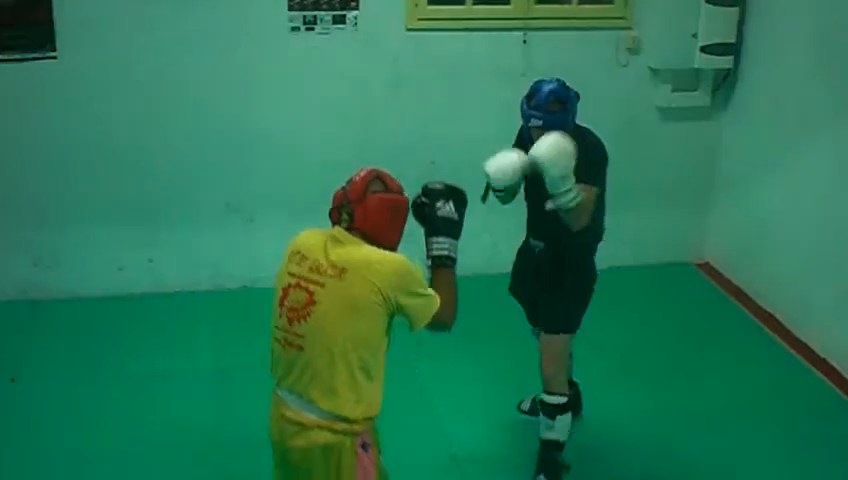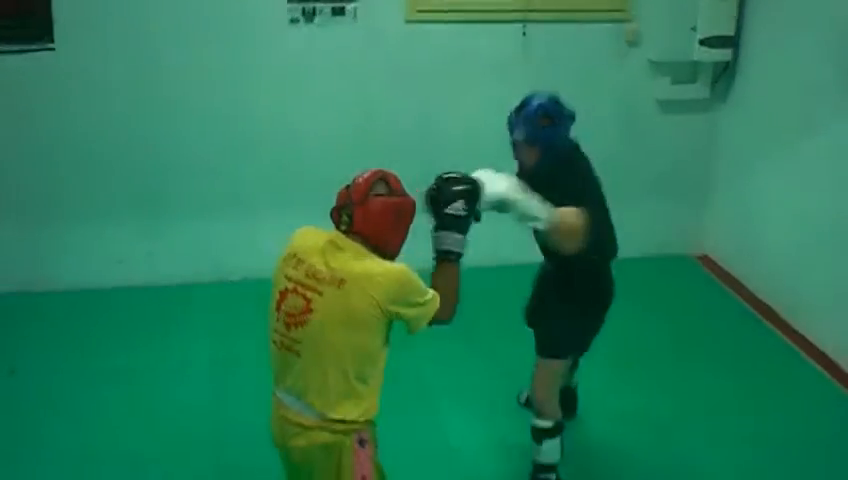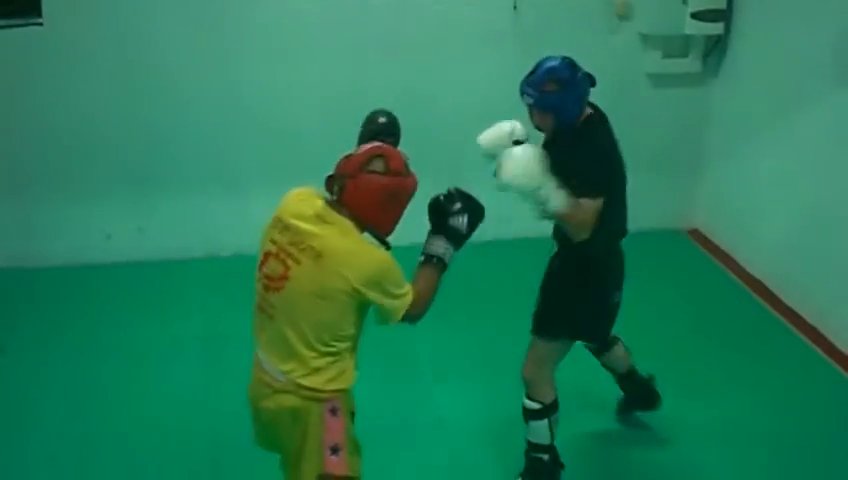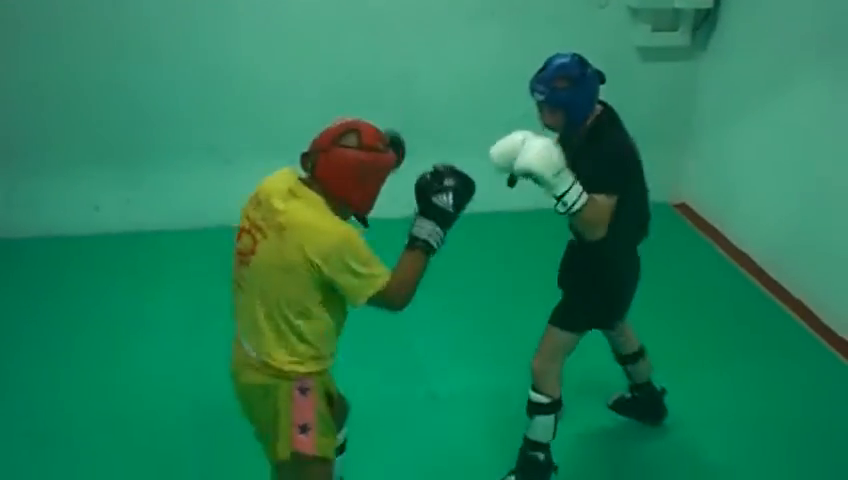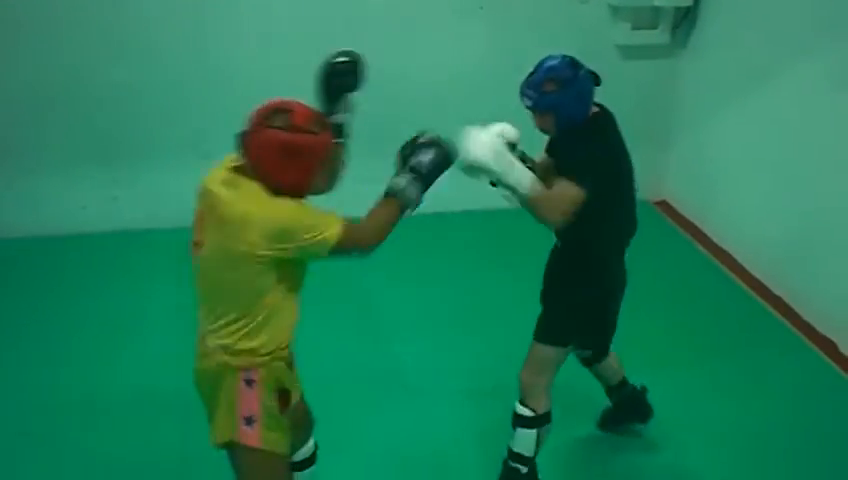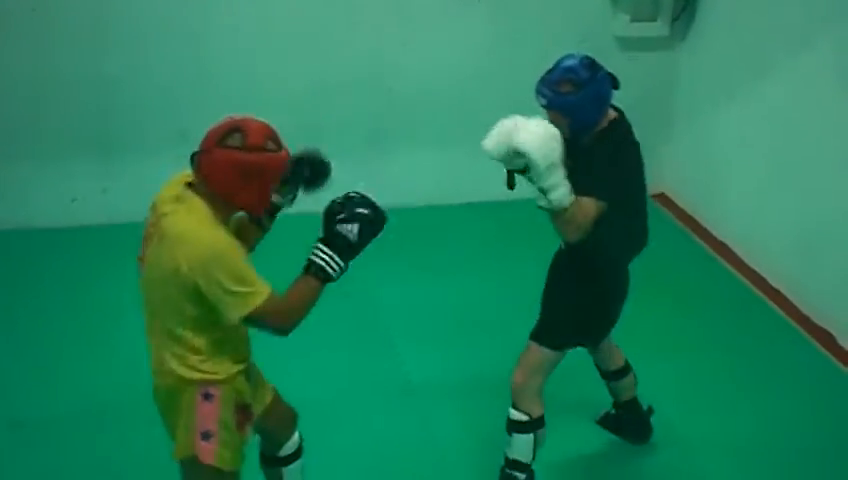
dt=0.3s
person 1, frame 1
left shoulder: (589, 150)
right shoulder: (528, 135)
left elbow: (579, 221)
right elbow: (508, 190)
left wrist: (559, 179)
right wrist: (501, 179)
left hip: (570, 262)
right hip: (536, 249)
left knee: (551, 365)
right knee: (547, 333)
right ankle: (564, 395)
person 1, frame 2
left shoulder: (572, 171)
right shoulder: (551, 156)
left elbow: (570, 240)
right elbow: (523, 191)
left wrist: (523, 201)
right wrist: (490, 194)
left hip: (584, 286)
right hip: (560, 274)
left knee: (544, 395)
right knee: (549, 341)
right ankle: (562, 394)
person 1, frame 3
left shoulder: (594, 149)
right shoulder: (576, 123)
left elbow: (580, 228)
right elbow: (553, 167)
left wrist: (539, 189)
right wrist: (515, 149)
left hip: (587, 266)
right hip: (594, 261)
left knee: (535, 371)
right knee: (594, 336)
right ankle: (640, 389)
person 1, frame 4
left shoulder: (608, 146)
right shoulder: (585, 122)
left elbow: (594, 228)
right elbow: (554, 164)
left wrist: (559, 179)
right wrist: (527, 161)
left hip: (604, 262)
right hip: (610, 257)
left knee: (544, 365)
right knee: (614, 327)
right ankle: (647, 400)
person 1, frame 5
left shoulder: (596, 142)
right shoulder: (578, 124)
left elbow: (555, 211)
right elbow: (546, 176)
left wrist: (506, 170)
right wrist: (510, 154)
left hip: (591, 269)
right hip: (579, 257)
left knee: (534, 377)
right knee: (585, 342)
right ankle: (629, 402)
person 1, frame 6
left shoulder: (614, 151)
right shoulder: (593, 125)
left elbow: (572, 228)
right elbow: (562, 161)
left wrist: (545, 167)
right wrist: (524, 156)
left hip: (592, 272)
right hip: (592, 263)
left knee: (526, 380)
right knee: (596, 340)
right ankle: (632, 416)
person 2, frame 1
left shoulder: (302, 244)
right shoulder: (389, 269)
right elbow: (444, 316)
right wrist: (443, 239)
left hip: (285, 421)
right hip: (335, 436)
person 2, frame 2
left shoulder: (300, 242)
right shoulder: (386, 280)
right elbow: (444, 310)
left wrist: (357, 192)
right wrist: (451, 236)
left hip: (285, 418)
right hip: (332, 435)
person 2, frame 3
left shoulder: (295, 203)
right shoulder: (366, 261)
right elbow: (411, 309)
left wrist: (360, 166)
right wrist: (444, 241)
left hip: (267, 383)
right hip: (307, 401)
person 2, frame 4
left shoulder: (278, 185)
right shoulder: (330, 236)
right elbow: (395, 295)
left wrist: (378, 160)
right wrist: (432, 222)
left hip: (262, 359)
right hip: (284, 379)
left knee: (333, 414)
person 2, frame 5
left shoulder: (230, 172)
right shoulder: (270, 218)
left elbow: (320, 181)
right elbow: (362, 238)
left wrist: (335, 105)
right wrist: (412, 178)
left hip: (257, 352)
right hip: (243, 369)
left knee: (299, 428)
person 2, frame 6
left shoulder: (181, 190)
right shoulder: (206, 246)
left elbow: (234, 243)
right elbow: (281, 319)
left wrist: (280, 197)
right wrist: (333, 250)
left hip: (223, 366)
right hip: (200, 385)
left knee: (282, 424)
